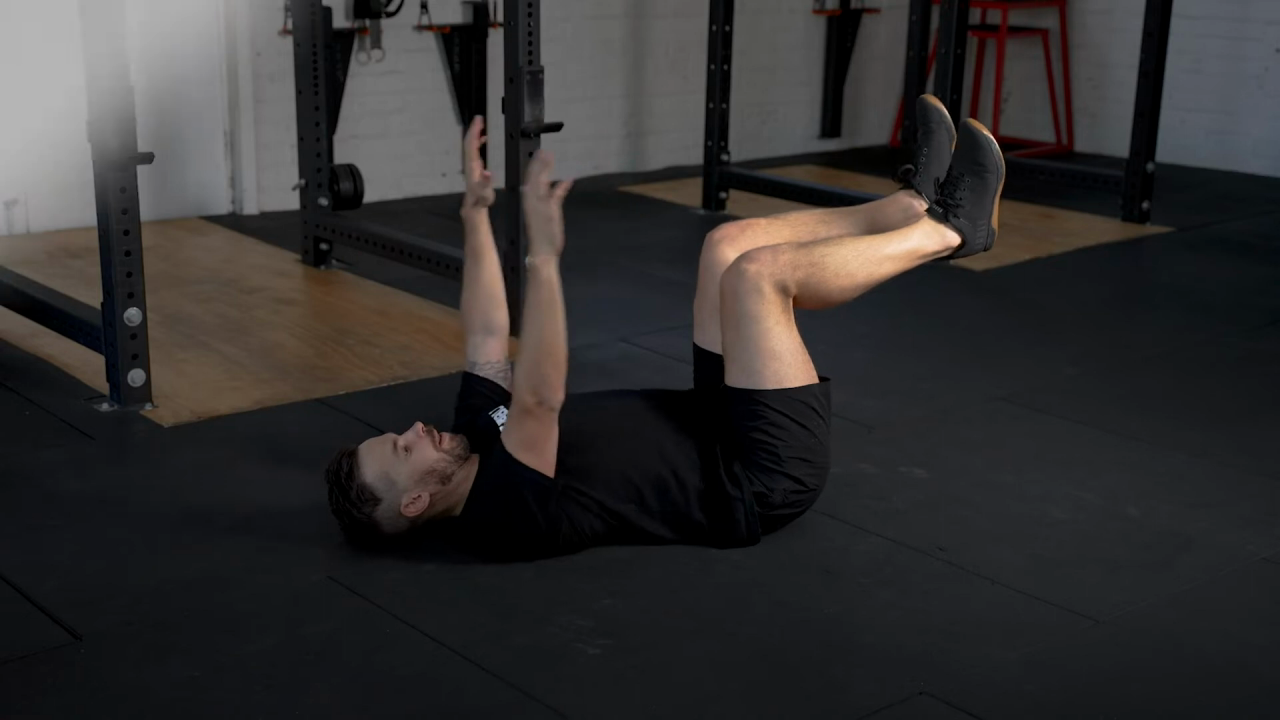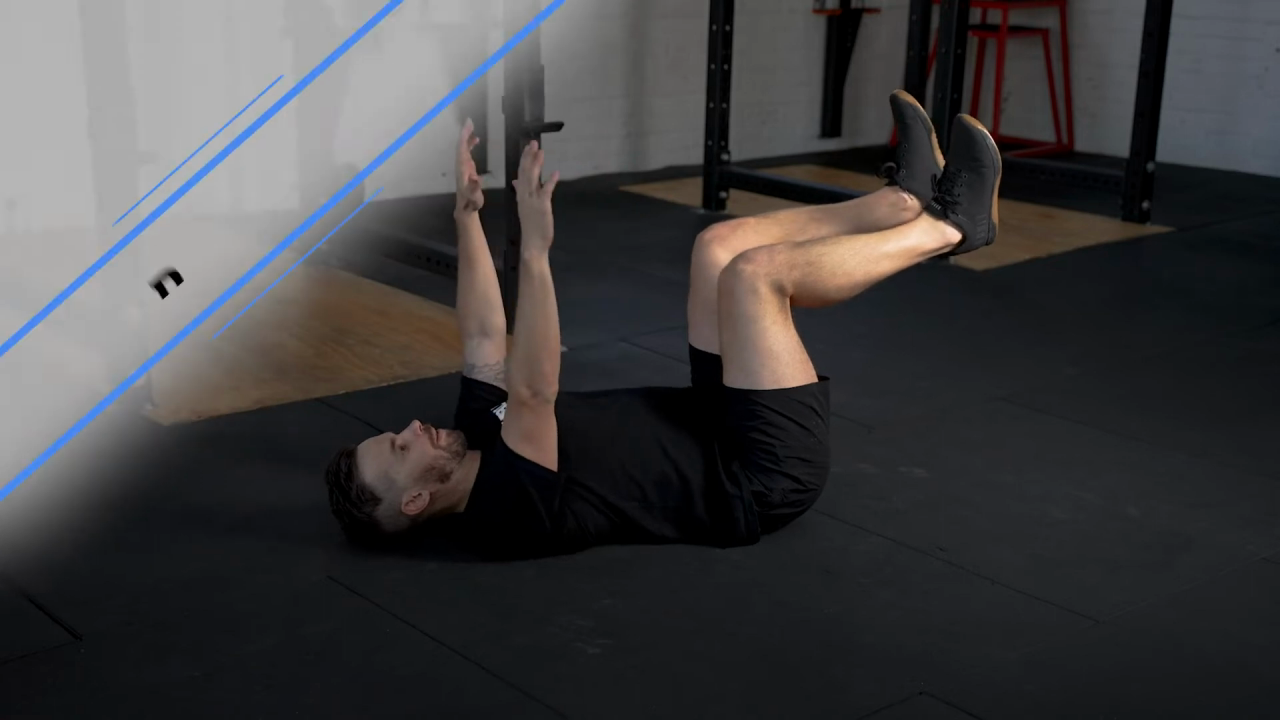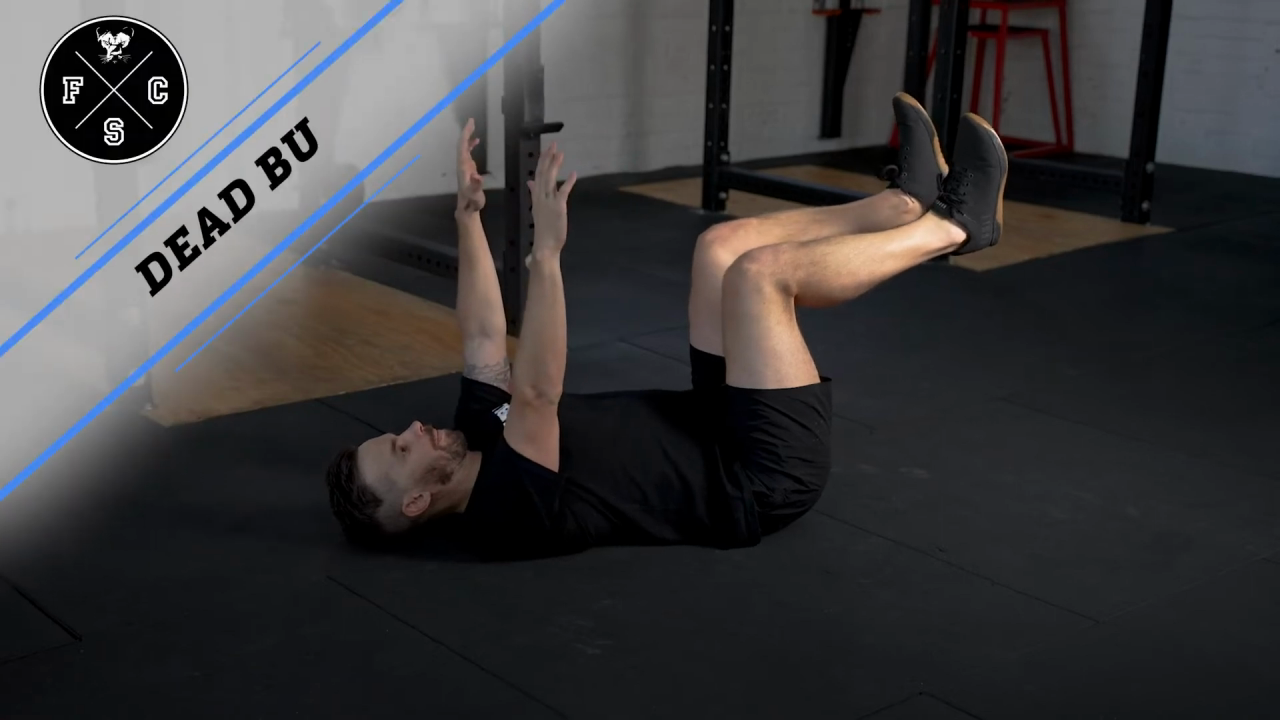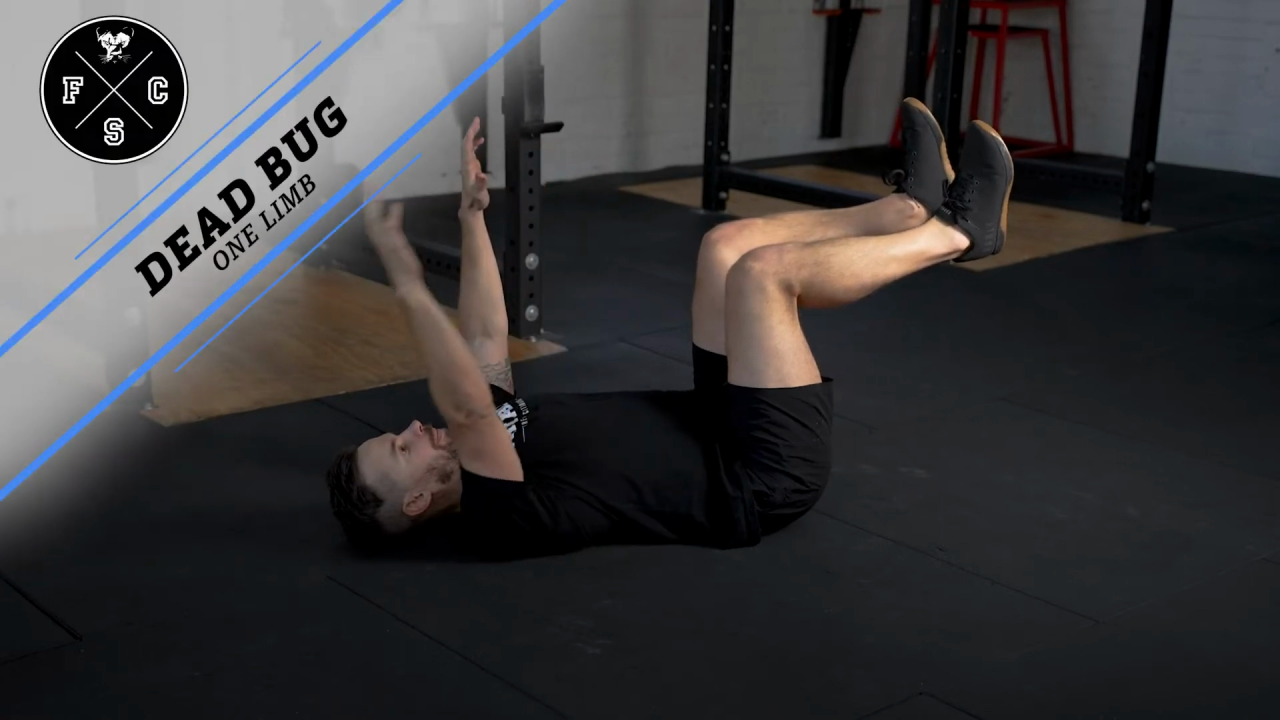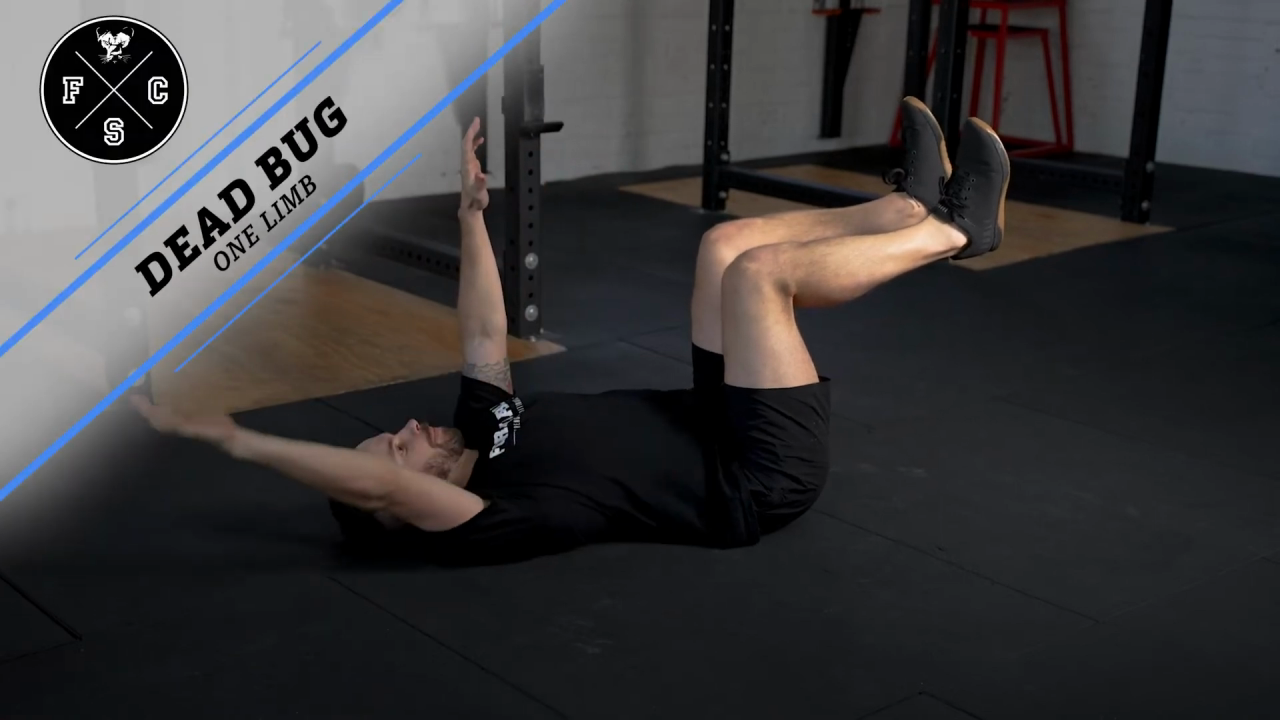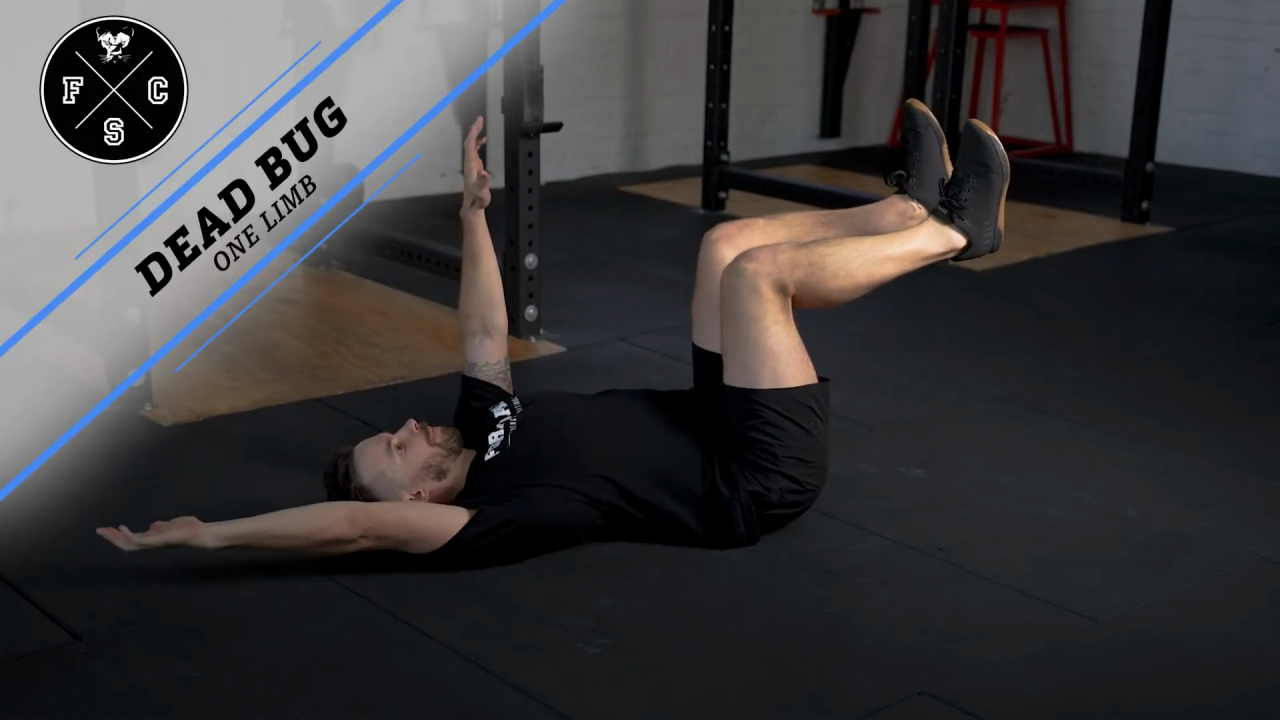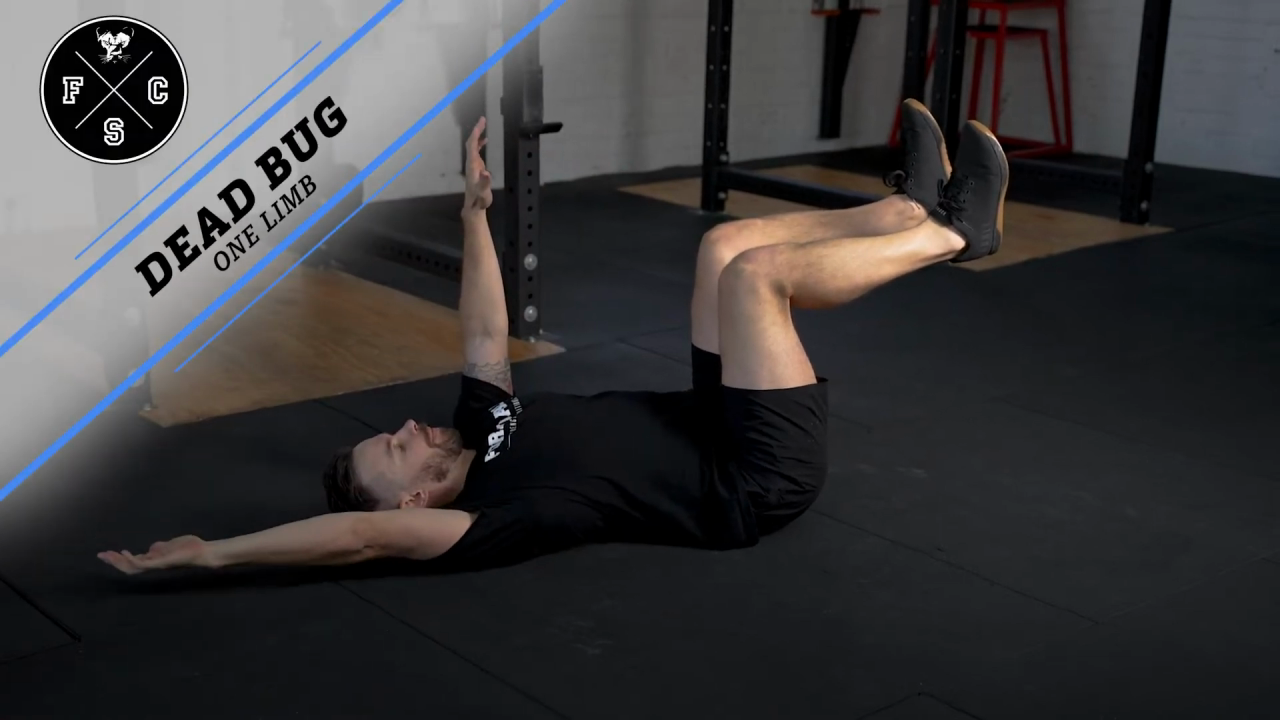
dt=0.5s
person 1, frame 1
left shoulder: (478, 439)
right shoulder: (501, 516)
left elbow: (486, 335)
right elbow: (537, 399)
left wrist: (476, 213)
right wrist: (543, 255)
left hip: (719, 432)
right hip: (762, 476)
left knee: (732, 244)
right knee: (760, 272)
left ankle: (916, 205)
right ankle: (951, 230)
person 1, frame 2
left shoulder: (478, 439)
right shoulder: (505, 515)
left elbow: (484, 339)
right elbow: (532, 393)
left wrist: (467, 217)
right wrist: (534, 251)
left hip: (718, 431)
right hip: (763, 474)
left knee: (721, 246)
right knee: (756, 272)
left ankle: (908, 198)
right ankle: (948, 225)
person 1, frame 3
left shoulder: (478, 438)
right shoulder: (504, 514)
left elbow: (483, 339)
right elbow: (535, 395)
left wrist: (467, 215)
right wrist: (545, 252)
left hip: (718, 431)
right hip: (762, 477)
left knee: (723, 245)
right knee: (761, 271)
left ankle: (911, 201)
right ankle: (954, 225)
person 1, frame 4
left shoulder: (475, 441)
right shoulder: (496, 518)
left elbow: (486, 340)
right elbow: (467, 408)
left wrist: (471, 215)
right wrist: (411, 289)
left hip: (717, 429)
right hip: (762, 477)
left knee: (728, 245)
right knee: (765, 270)
left ankle: (915, 206)
right ankle: (958, 231)
person 1, frame 5
left shoulder: (484, 429)
right shoulder: (497, 513)
left elbow: (486, 337)
right elbow: (381, 490)
left wrist: (471, 214)
right wrist: (242, 439)
left hip: (714, 426)
right hip: (759, 479)
left knee: (728, 243)
right knee: (757, 271)
left ankle: (912, 208)
right ankle: (954, 230)
person 1, frame 6
left shoulder: (482, 430)
right shoulder: (492, 517)
left elbow: (486, 335)
right elbow: (359, 527)
left wrist: (473, 211)
right wrist: (211, 532)
left hip: (715, 426)
right hip: (759, 478)
left knee: (727, 244)
right knee: (757, 272)
left ankle: (914, 208)
right ankle: (953, 232)
person 1, frame 7
left shoulder: (483, 425)
right shoulder: (489, 518)
left elbow: (487, 335)
right elbow: (365, 536)
left wrist: (475, 211)
right wrist: (213, 550)
left hip: (714, 427)
right hip: (759, 477)
left knee: (726, 243)
right knee: (755, 270)
left ankle: (912, 207)
right ankle: (952, 233)
